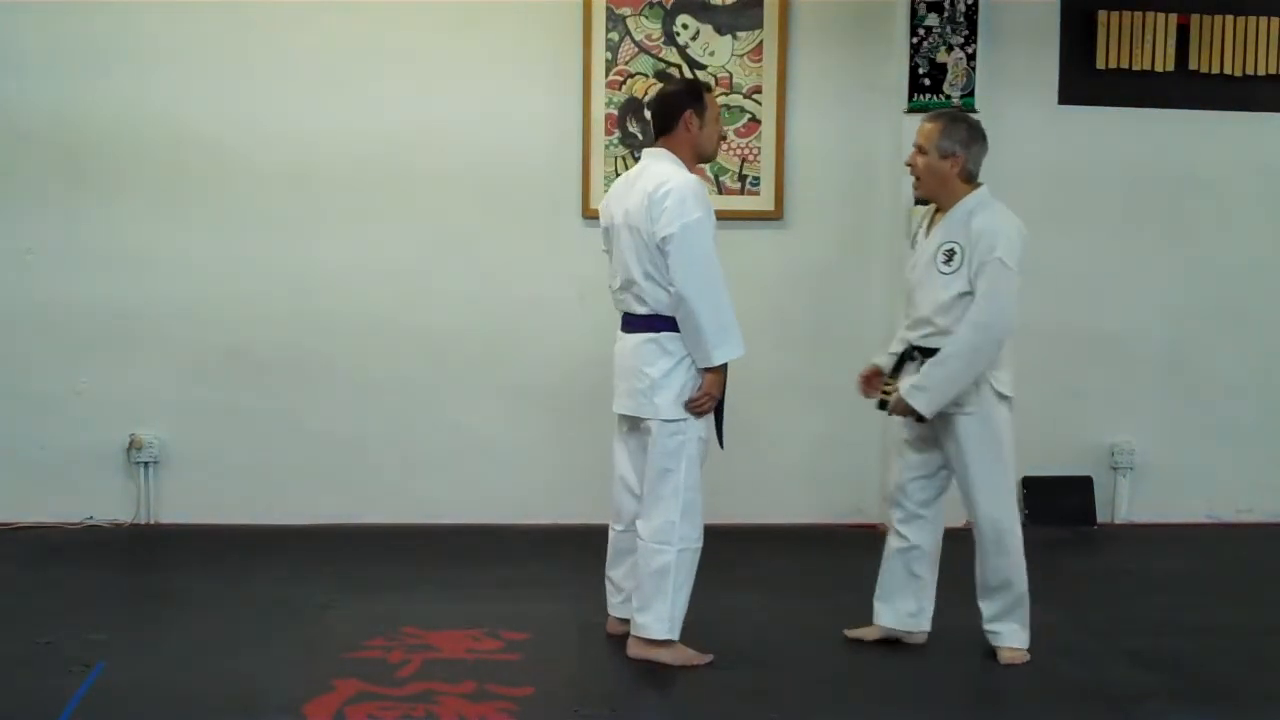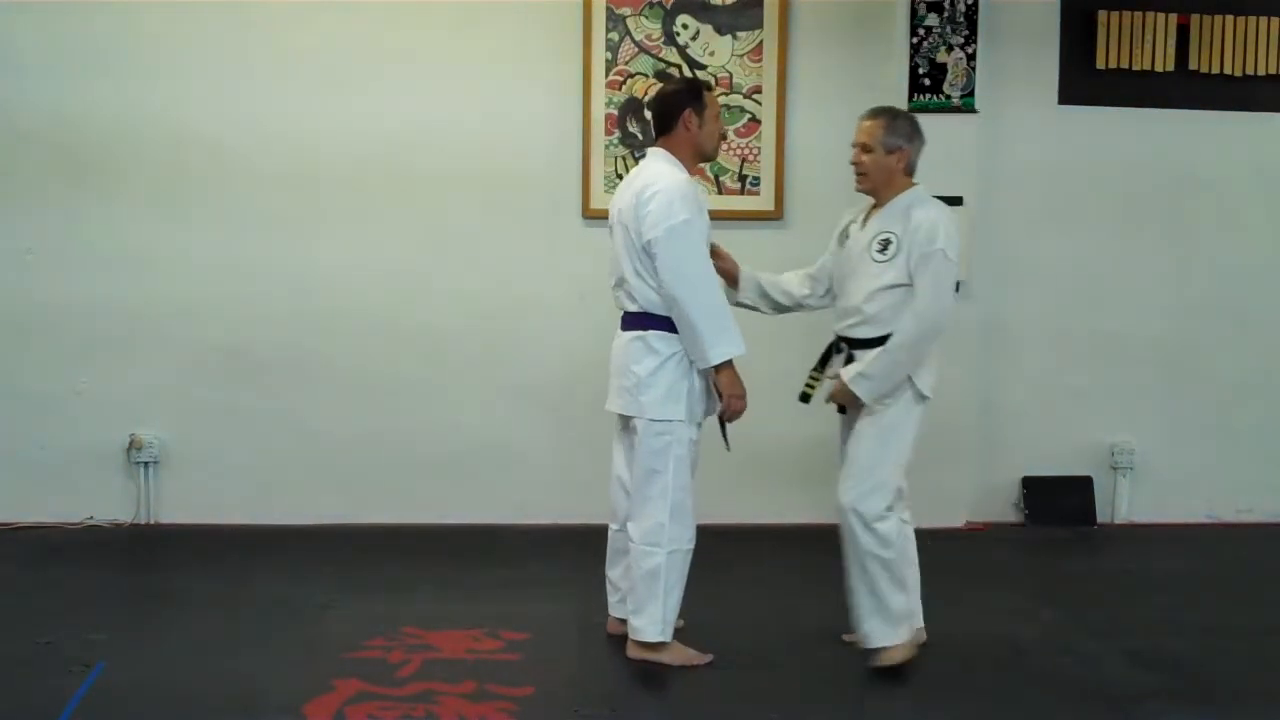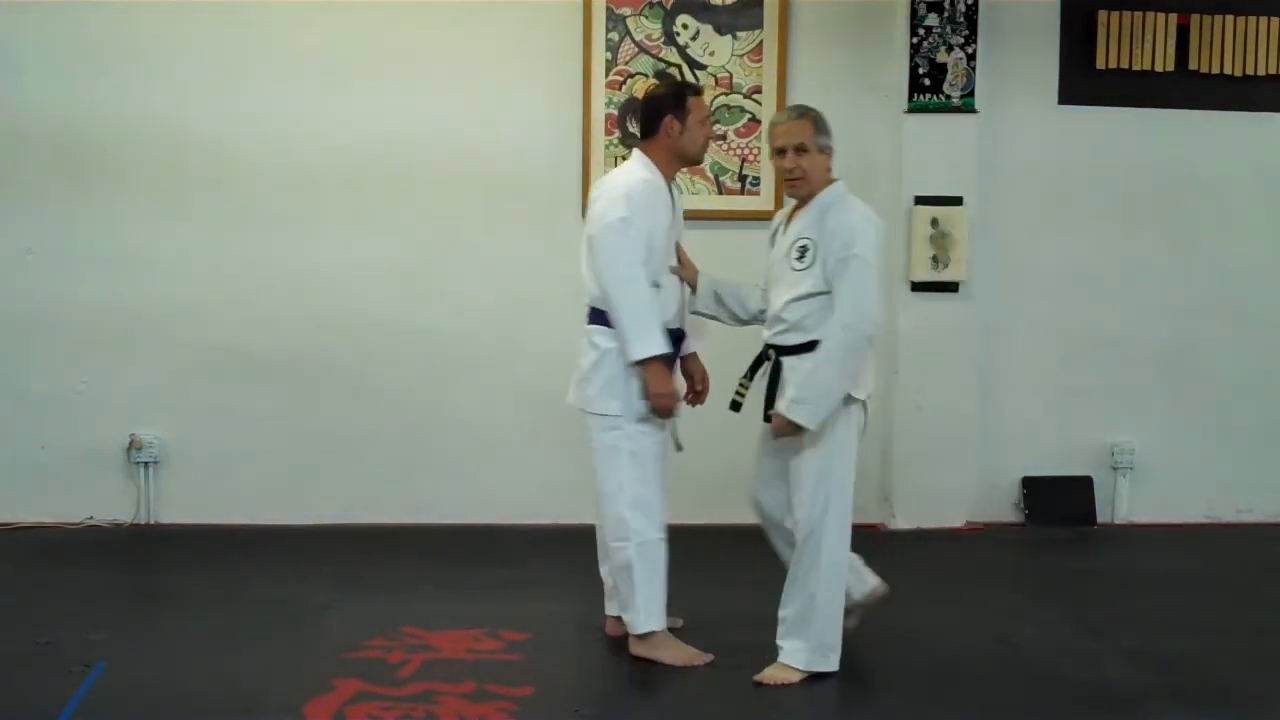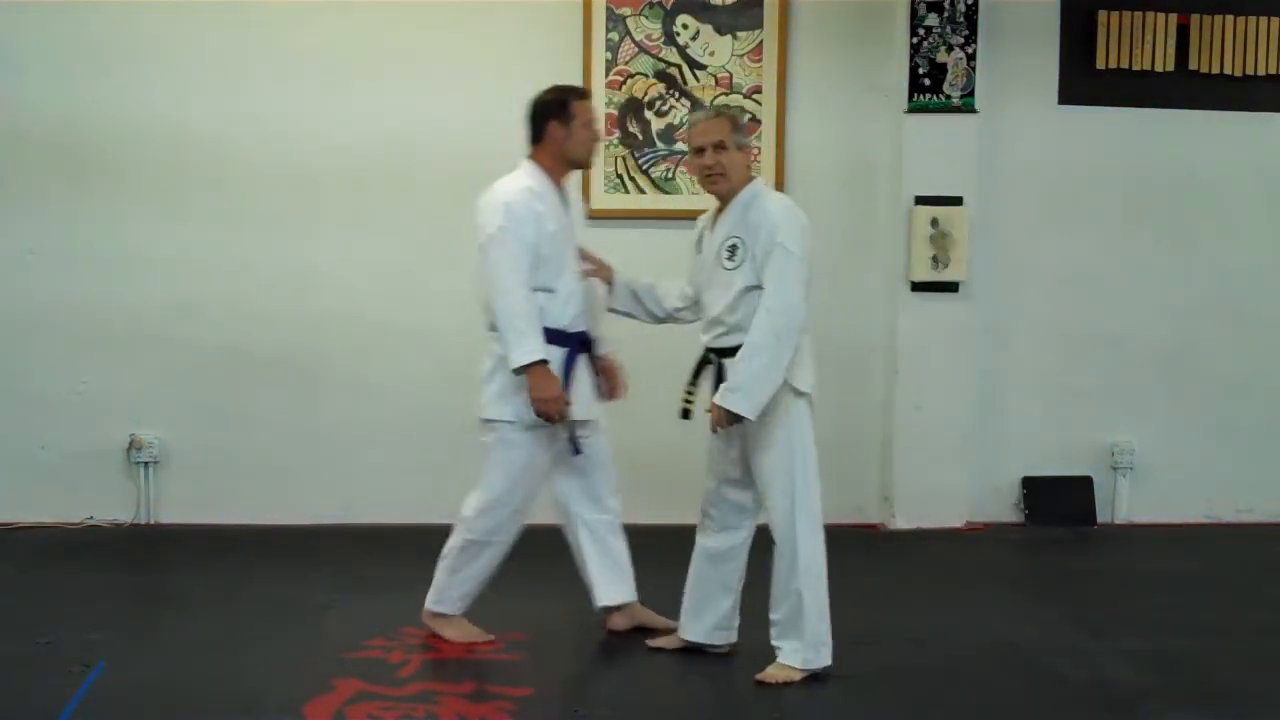
dt=0.5s
person 1, frame 1
left shoulder: (623, 187)
right shoulder: (682, 189)
right elbow: (697, 286)
right wrist: (714, 365)
left hip: (636, 348)
right hip: (672, 358)
left knee: (636, 495)
right knee: (672, 504)
left ankle: (625, 609)
right ankle: (652, 633)
person 1, frame 2
left shoulder: (638, 182)
right shoulder: (674, 190)
right elbow: (691, 288)
right wrist: (724, 366)
left hip: (640, 349)
right hip: (667, 358)
left knee: (635, 496)
right knee: (663, 505)
left ankle: (626, 609)
right ankle: (648, 634)
person 1, frame 3
left shoulder: (663, 193)
right shoulder: (624, 189)
right elbow: (624, 287)
left wrist: (687, 354)
right wrist: (653, 365)
left hip: (646, 360)
right hip: (624, 363)
left knee: (635, 495)
right knee: (636, 502)
left ankle: (627, 610)
right ankle: (646, 631)
person 1, frame 4
left shoulder: (563, 198)
right shoulder: (510, 200)
right elbow: (509, 295)
left wrist: (598, 354)
right wrist: (536, 371)
left hip: (567, 366)
right hip: (532, 371)
left knee: (592, 492)
right knee: (499, 502)
left ankle: (620, 603)
right ankle: (443, 606)
person 2, frame 1
left shoulder: (993, 227)
right shoulder: (931, 221)
left elbow: (987, 326)
left wrist: (921, 391)
right wrist: (892, 363)
left hip: (970, 389)
right hip: (927, 384)
left knee: (991, 513)
right knee: (911, 503)
left ankle: (1008, 630)
right ankle: (901, 617)
person 2, frame 2
left shoulder: (931, 221)
right shoulder: (856, 221)
left elbow: (927, 318)
right elbow: (813, 286)
left wrist: (864, 379)
right wrist: (741, 279)
left hip: (893, 379)
right hip: (855, 374)
left knee: (862, 502)
right knee: (876, 502)
left ankle: (893, 626)
right ankle: (896, 619)
person 2, frame 3
left shoulder: (851, 221)
right shoulder: (788, 220)
left elbow: (853, 324)
left wrist: (804, 402)
right wrist: (699, 282)
left hip: (829, 384)
right hip: (787, 379)
left knee: (815, 519)
right knee: (773, 501)
left ankle: (808, 651)
right ankle: (853, 587)
person 2, frame 4
left shoulder: (776, 216)
right shoulder: (710, 224)
left elbow: (781, 315)
right elbow: (692, 302)
left wrist: (740, 394)
right wrist: (617, 284)
left hip: (771, 385)
right hip: (734, 383)
left knee: (791, 517)
right knee: (724, 512)
left ankle: (805, 649)
right ankle: (706, 627)
